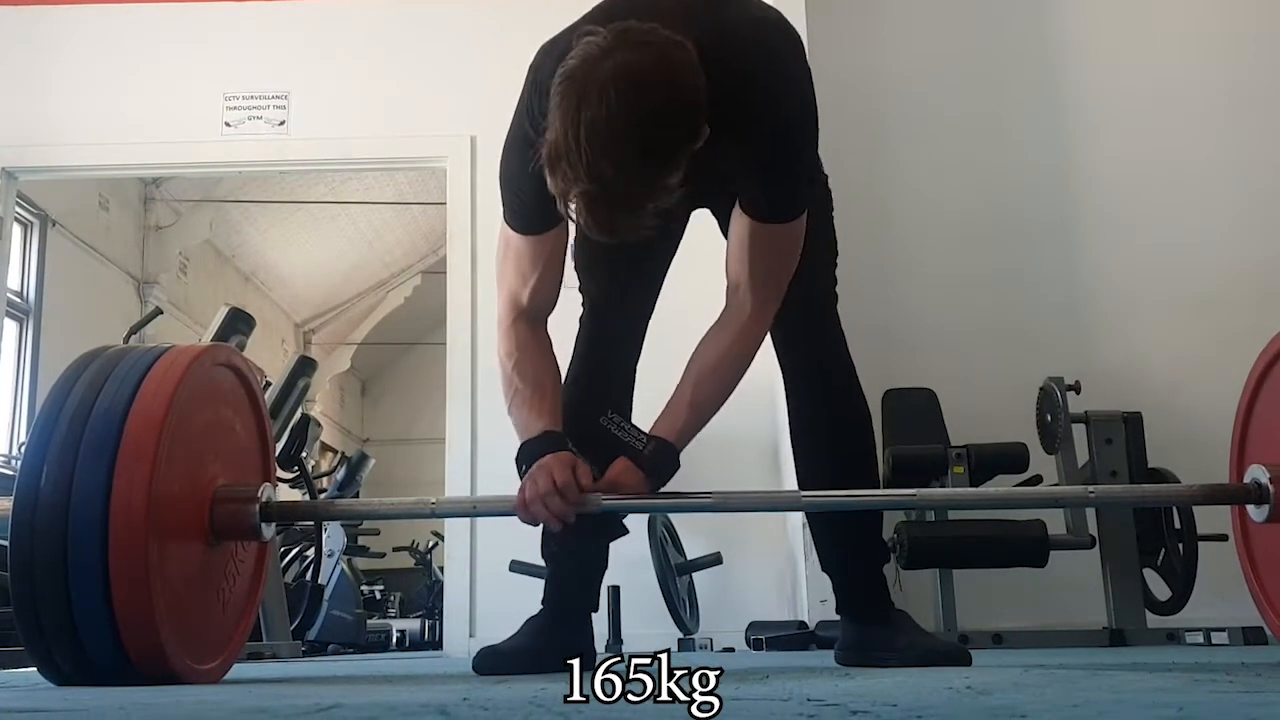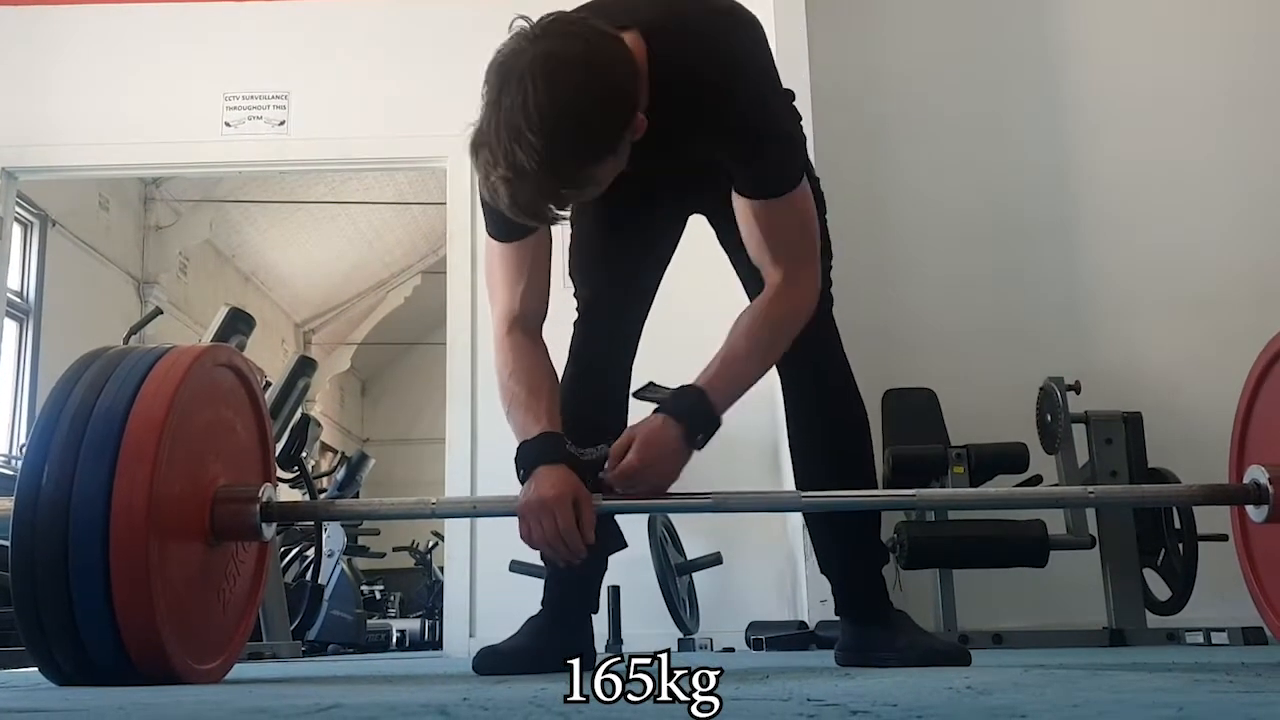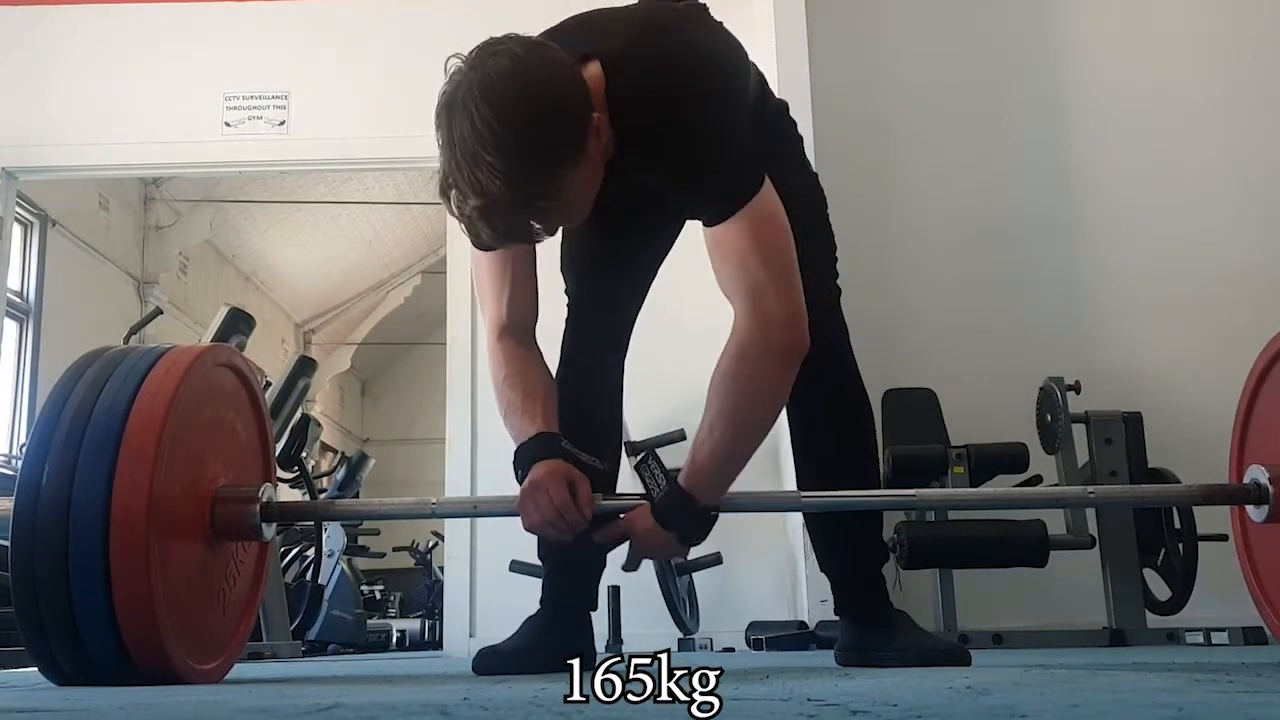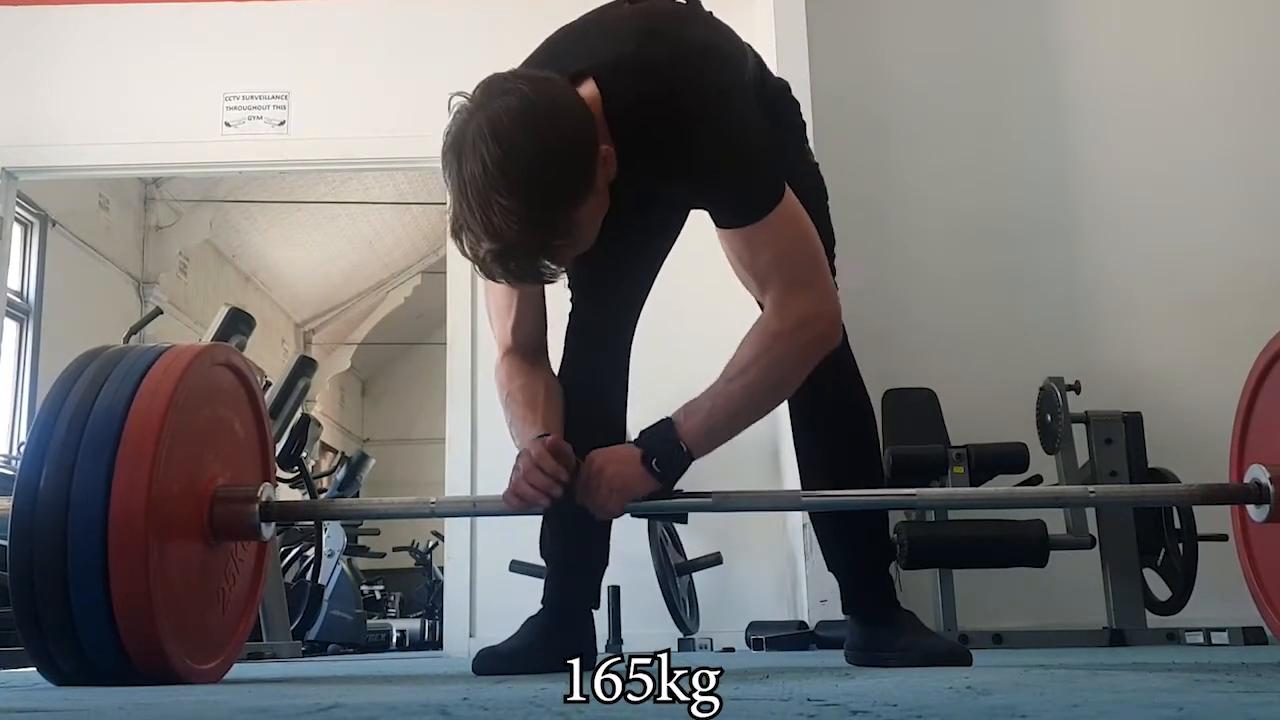
dt=0.5s
person 1, frame 1
left shoulder: (767, 82)
right shoulder: (549, 110)
left elbow: (748, 308)
right elbow: (521, 312)
left wrist: (654, 455)
right wrist: (542, 446)
left hip: (745, 146)
right hip: (609, 153)
left knee: (810, 336)
right knee: (606, 333)
left ankle: (868, 613)
right ankle: (565, 617)
person 1, frame 2
left shoulder: (725, 69)
right shoulder: (521, 136)
left elbow: (793, 284)
right elbow: (514, 323)
left wrist: (690, 419)
right wrist: (543, 457)
left hip: (738, 161)
right hip: (628, 174)
left knee: (814, 350)
right knee: (598, 337)
left ankle: (867, 614)
right ankle: (565, 617)
person 1, frame 3
left shoulder: (691, 94)
right shoulder: (501, 154)
left elbow: (775, 326)
right elbow: (508, 333)
left wrist: (683, 509)
right wrist: (539, 452)
left hip: (747, 142)
right hip: (620, 172)
left knee: (817, 345)
right knee: (590, 334)
left ankle: (866, 614)
right ankle: (564, 618)
person 1, frame 4
left shoulder: (701, 105)
right shoulder: (507, 167)
left elbow: (810, 314)
right elbow: (520, 351)
left wrist: (660, 453)
right wrist: (537, 440)
left hip: (750, 125)
right hip: (622, 141)
left knee: (815, 346)
right knee: (593, 331)
left ankle: (874, 612)
right ankle: (566, 615)
